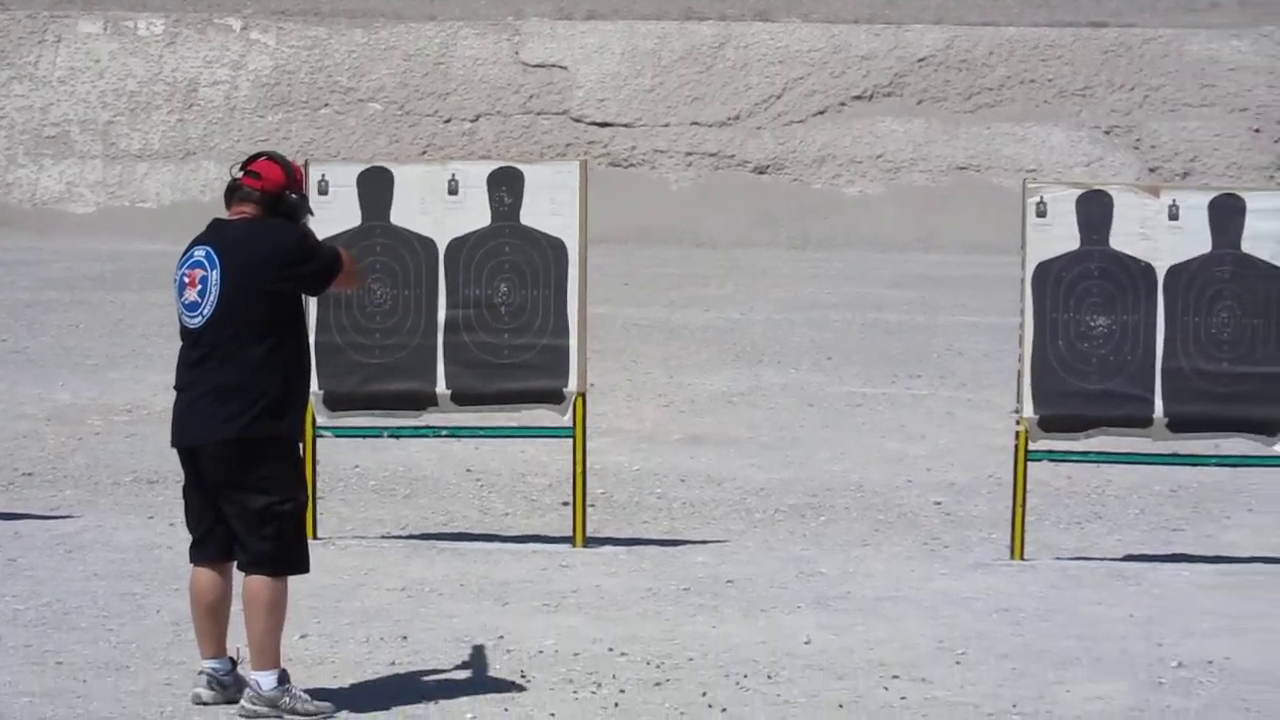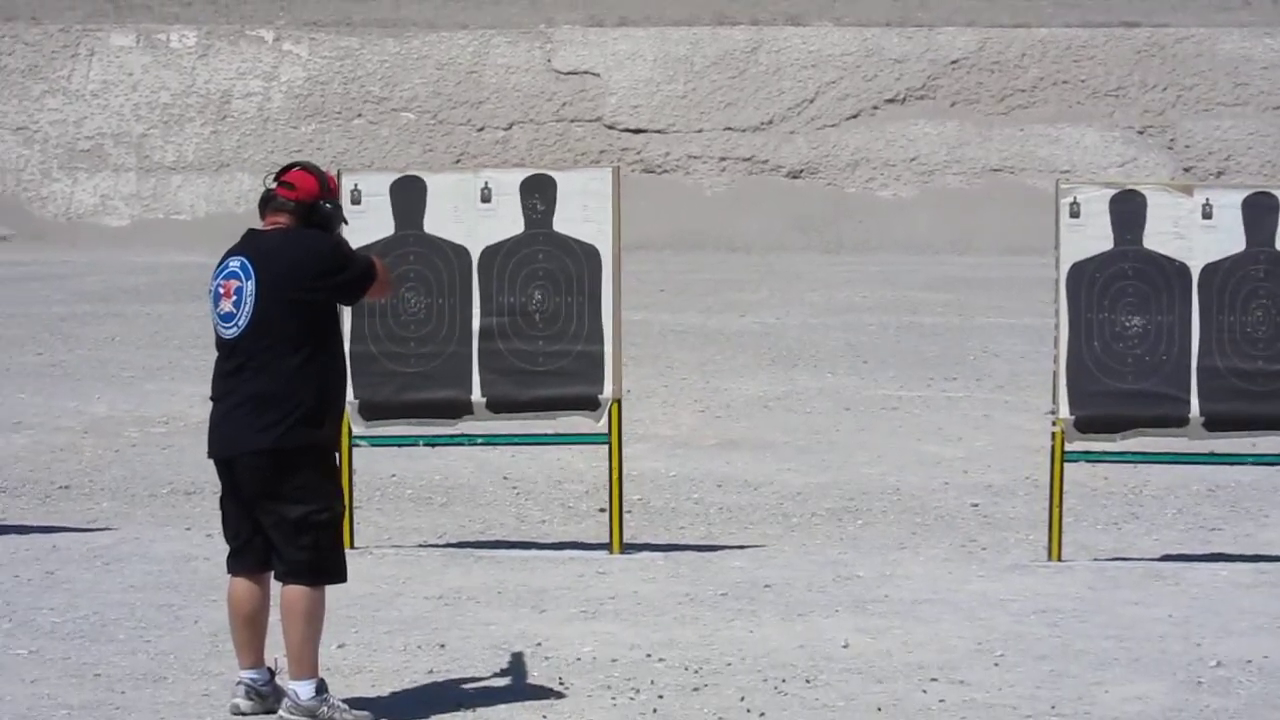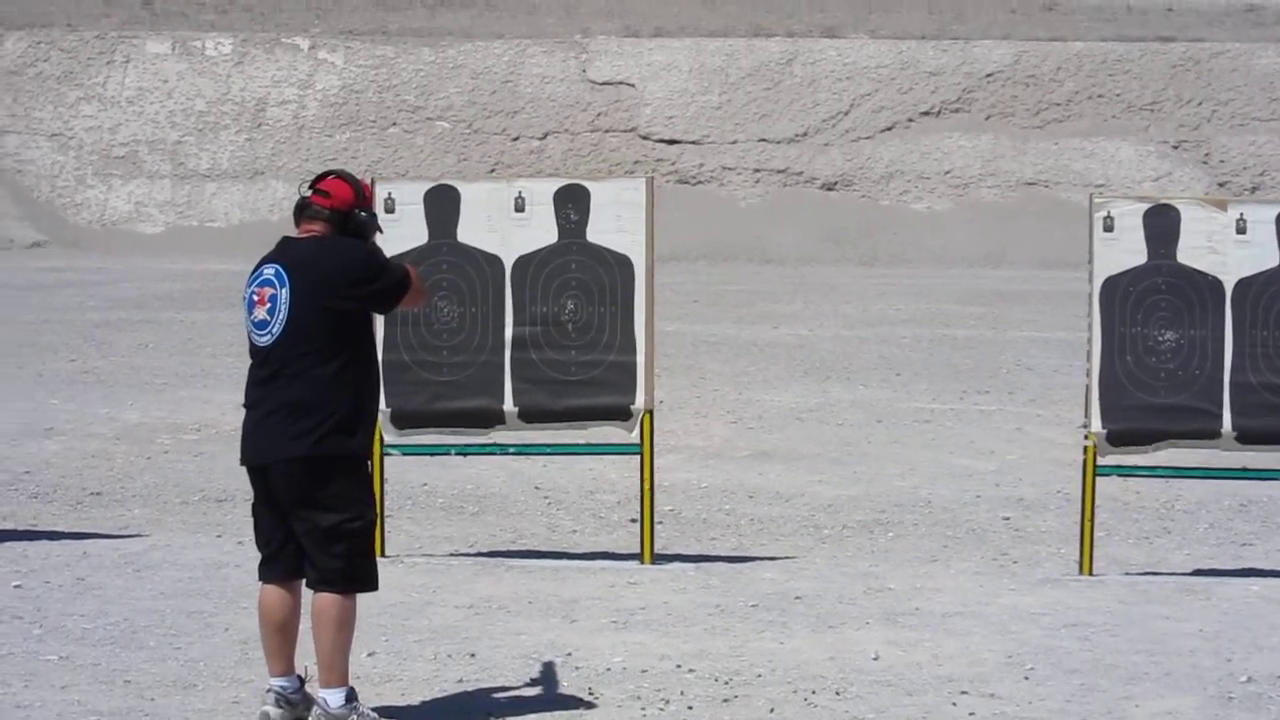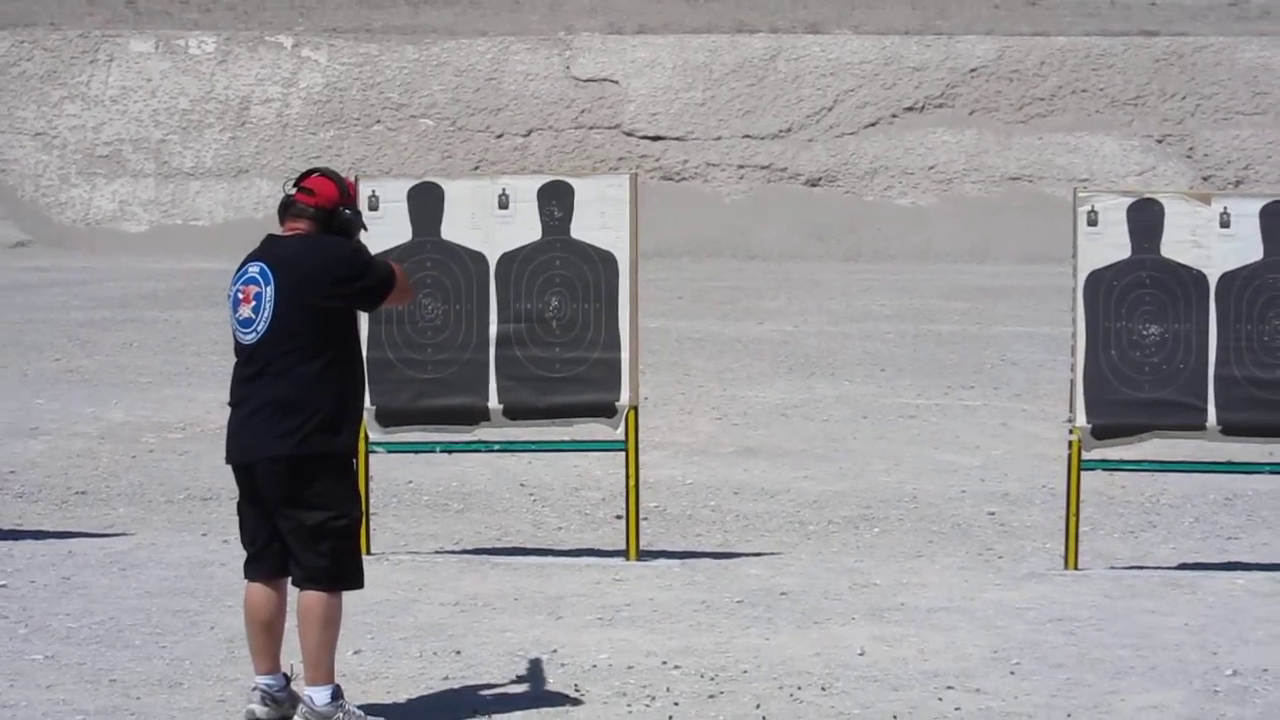
dt=0.2s
person 1, frame 1
left shoulder: (197, 248)
right shoulder: (278, 241)
right elbow: (348, 275)
right wrist: (305, 238)
left hip: (196, 427)
right hip: (254, 431)
left knee: (210, 553)
right knee: (266, 557)
left ankle: (214, 672)
person 1, frame 2
left shoulder: (232, 259)
right shoulder: (311, 251)
right elbow: (381, 284)
right wrist: (341, 249)
left hip: (232, 437)
right hip: (289, 441)
left knee: (247, 563)
right knee: (304, 567)
person 1, frame 3
left shoulder: (267, 266)
right shoulder: (346, 259)
right elbow: (415, 293)
right wrist: (375, 257)
left hip: (265, 445)
right hip: (322, 449)
left knee: (279, 571)
right knee: (336, 574)
person 1, frame 4
left shoulder: (251, 264)
right shoulder: (330, 257)
right elbow: (400, 290)
right wrist: (360, 254)
left hip: (250, 443)
right hip: (307, 447)
left knee: (265, 569)
right knee: (321, 573)
